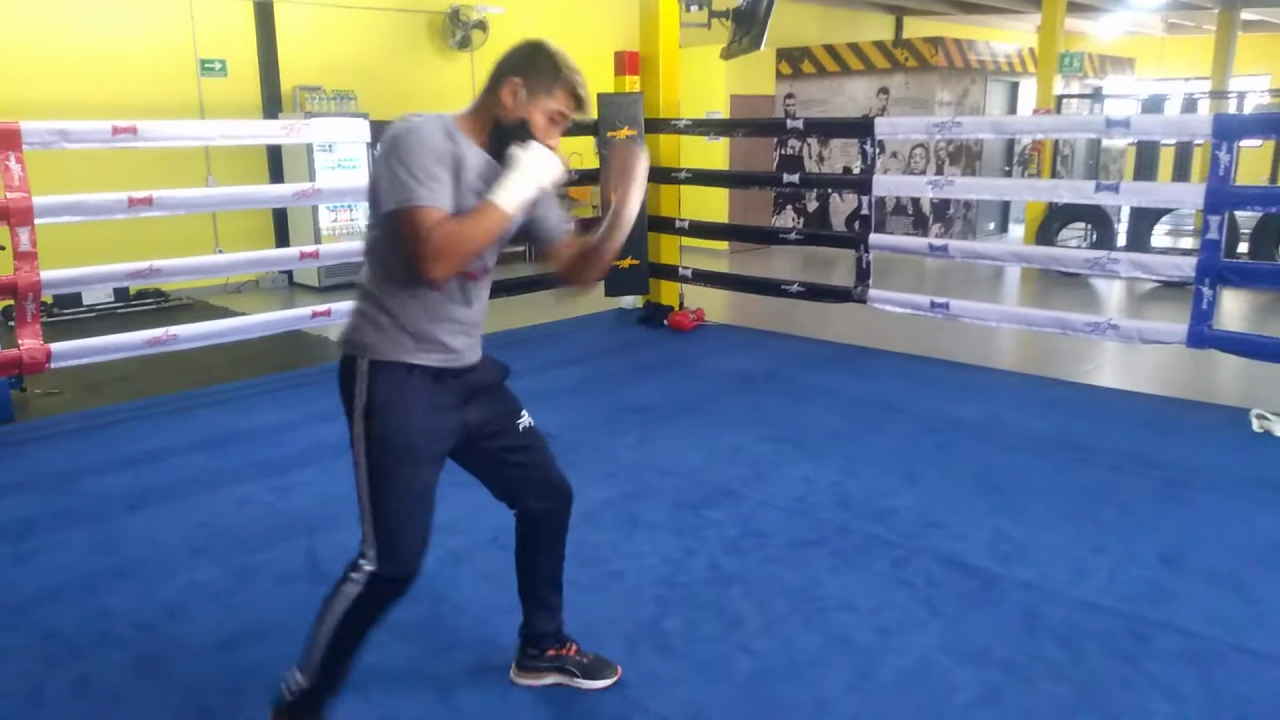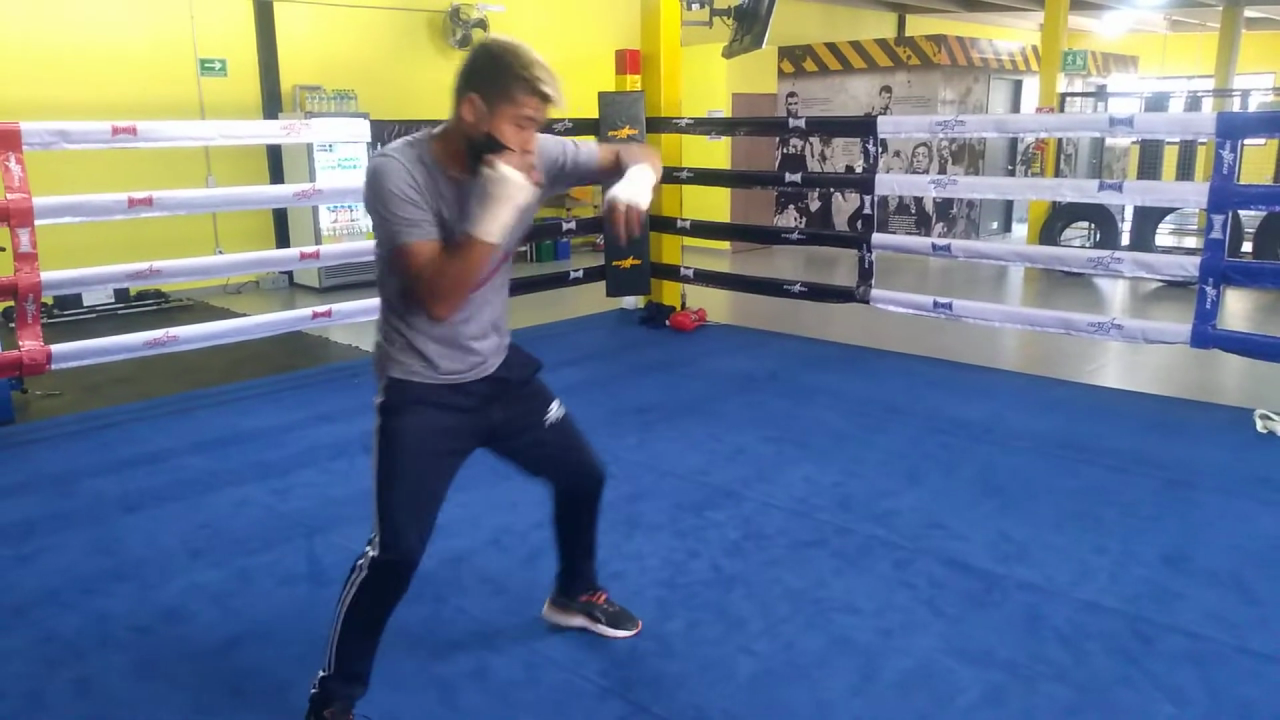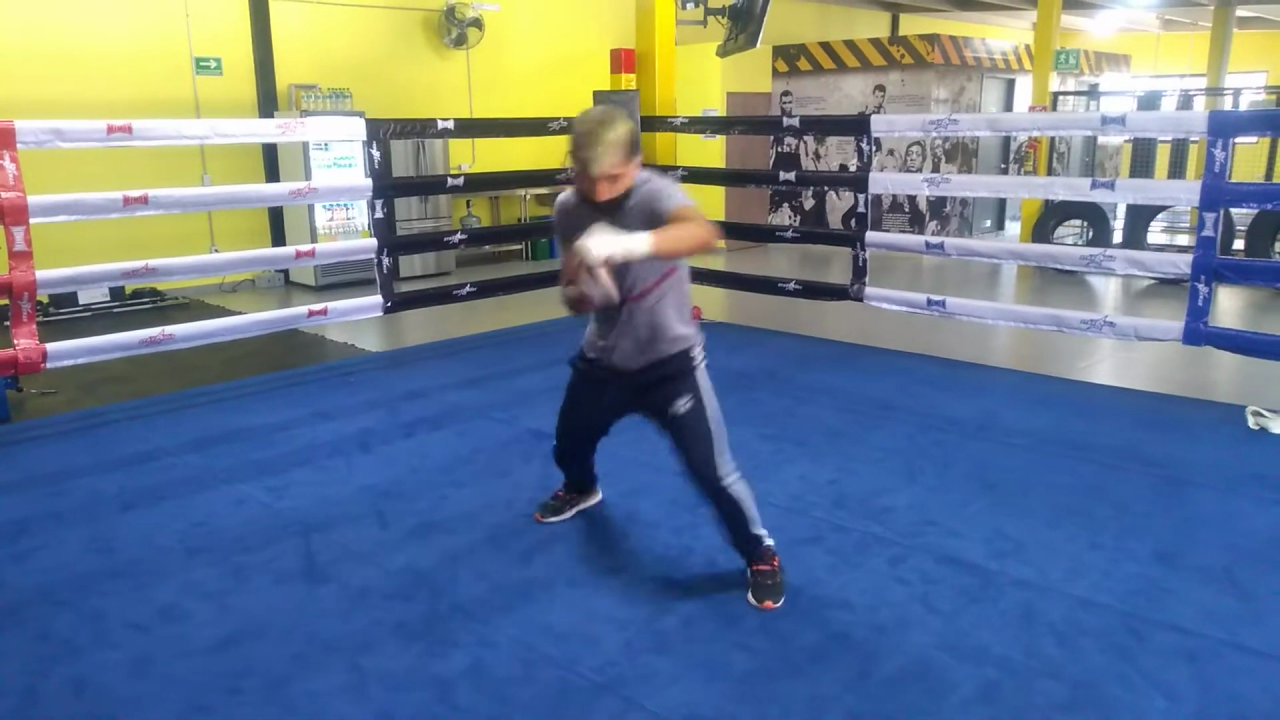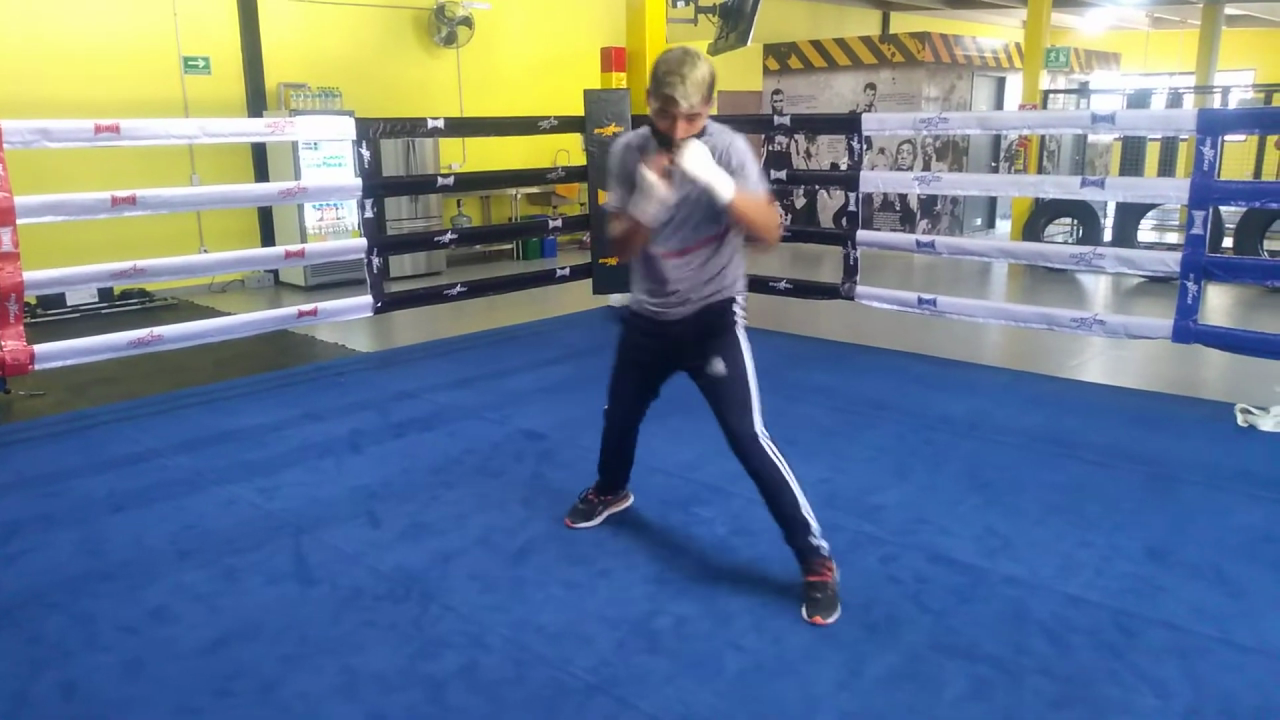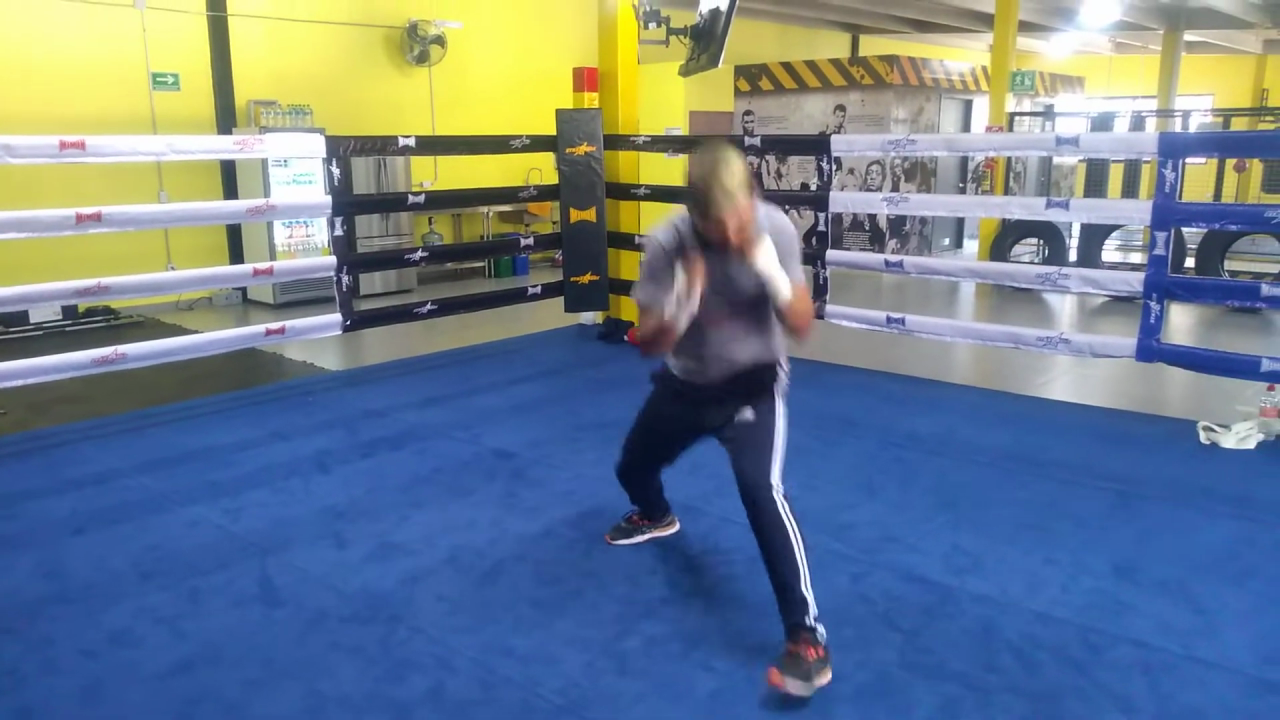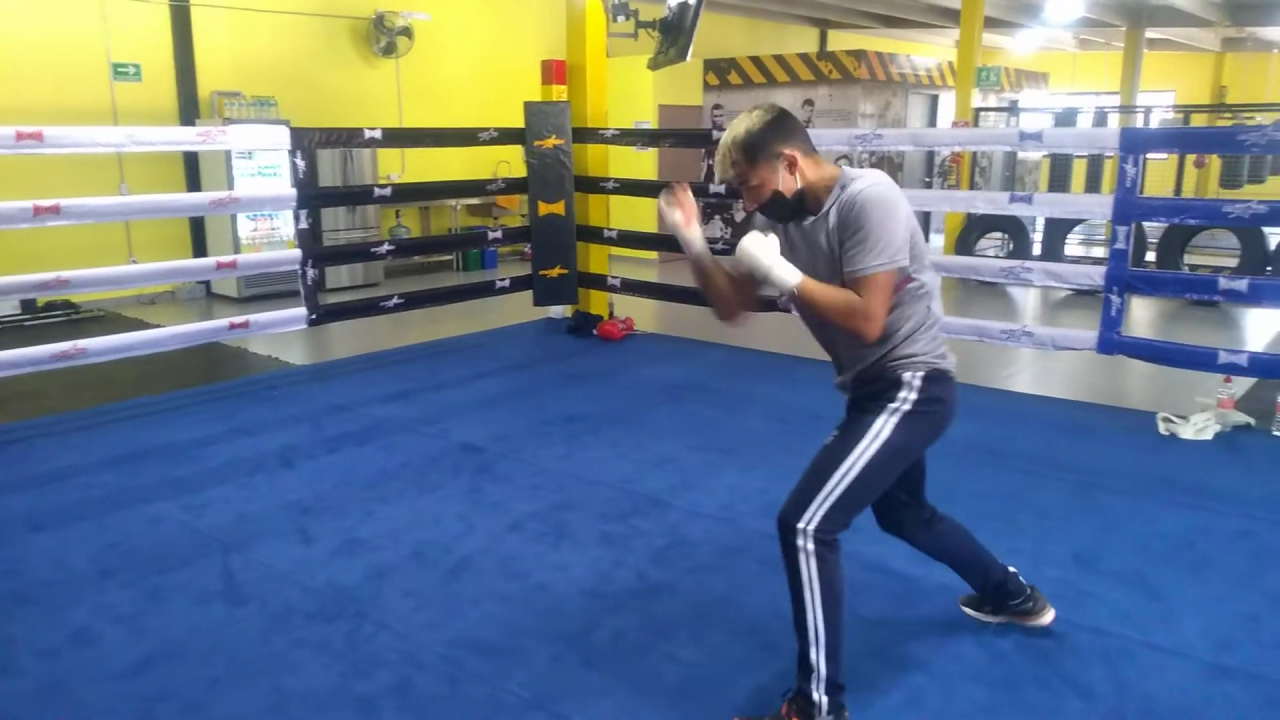
dt=0.7s
person 1, frame 1
left shoulder: (520, 169)
right shoulder: (420, 137)
left elbow: (580, 271)
right elbow: (434, 259)
left wrist: (624, 206)
right wrist: (516, 190)
left hip: (468, 372)
right hip: (397, 374)
left knee: (548, 498)
right knee: (391, 563)
left ankle: (542, 648)
person 1, frame 2
left shoulder: (525, 158)
right shoulder: (396, 170)
left elbow: (635, 156)
right elbow: (438, 298)
left wrist: (635, 178)
right wrist: (496, 214)
left hip: (497, 368)
right hip: (422, 389)
left knee: (582, 475)
right knee: (395, 553)
left ankle: (575, 593)
person 1, frame 3
left shoulder: (657, 192)
right shoulder: (567, 209)
left elbow: (702, 237)
left wrist: (626, 244)
left hip: (670, 358)
right hip: (605, 360)
left knee: (710, 471)
right knee: (568, 446)
left ankle: (761, 553)
right ankle: (582, 487)
person 1, frame 4
left shoulder: (730, 148)
right shoulder: (627, 152)
left elbow: (769, 232)
right elbow: (619, 248)
left wrist: (713, 181)
right wrist: (649, 205)
left hip: (713, 315)
right hip: (649, 314)
left knee: (746, 435)
right knee: (620, 414)
left ankle: (816, 562)
right ankle: (611, 489)
person 1, frame 5
left shoulder: (775, 227)
right shoulder: (666, 240)
left elbow: (801, 325)
right elbow: (647, 342)
left wrist: (773, 275)
right wrist: (672, 315)
left hip: (756, 377)
right hip: (686, 380)
left knee: (759, 484)
right knee: (633, 464)
left ankle: (807, 638)
right ankle: (654, 514)
person 1, frame 6
left shoulder: (870, 198)
right shoulder: (785, 215)
left elbow: (865, 322)
right elbow: (734, 304)
left wrist: (780, 272)
right wrist: (694, 245)
left hip: (912, 386)
right hip: (879, 387)
left knee: (804, 527)
right knee: (902, 510)
right ankle: (1014, 595)
